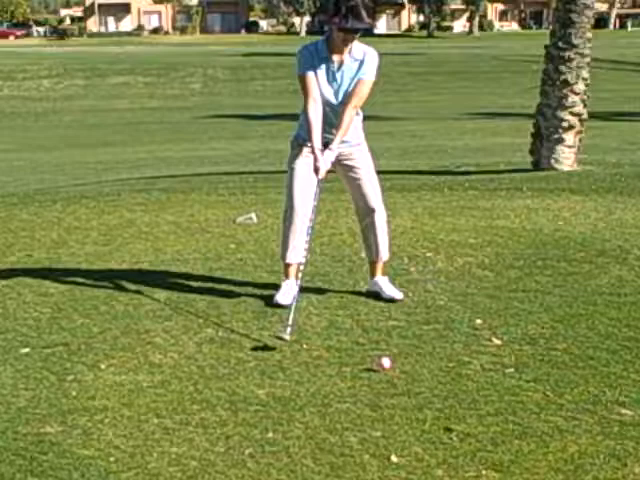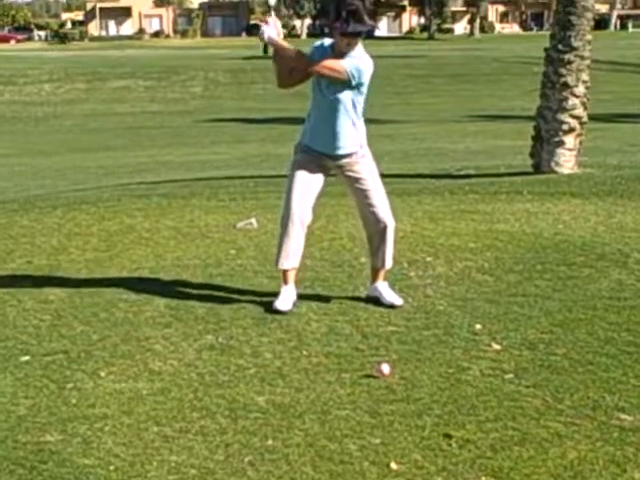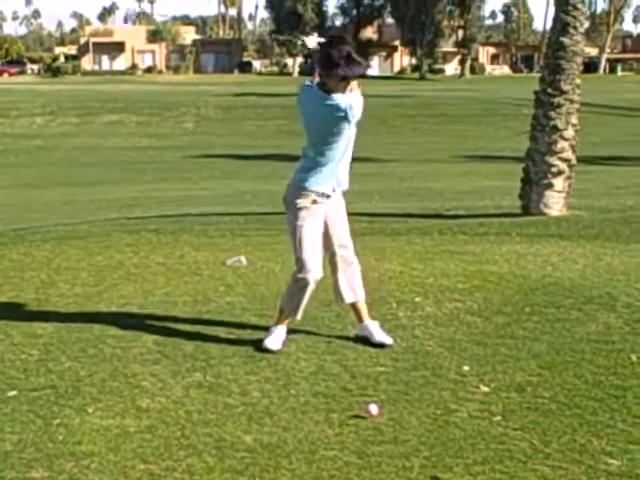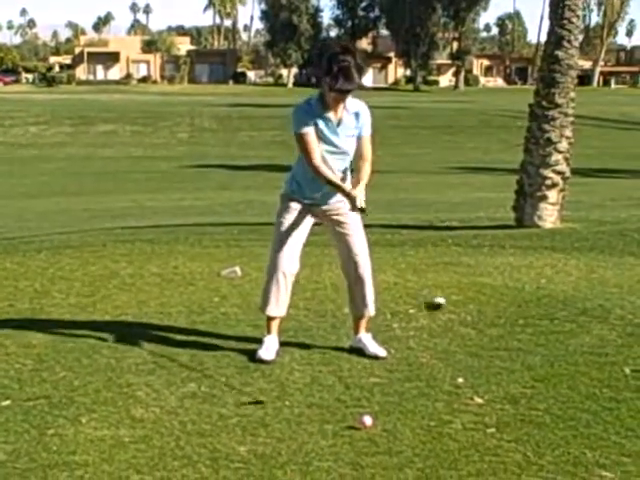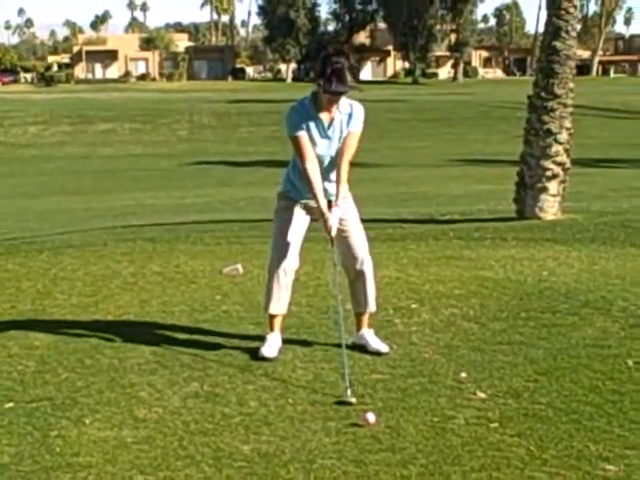
dt=1s
person 1, frame 1
left shoulder: (368, 57)
right shoulder: (308, 54)
left elbow: (352, 105)
right elbow: (312, 102)
left wrist: (333, 148)
right wrist: (315, 149)
left hip: (350, 143)
right hip: (309, 142)
left knee: (373, 209)
right knee: (298, 209)
left ankle: (378, 278)
right ankle: (290, 282)
person 1, frame 2
left shoulder: (361, 65)
right shoulder: (322, 48)
left elbow: (308, 66)
right elbow: (285, 81)
left wrist: (276, 41)
right wrist: (276, 44)
left hip: (351, 153)
right hip: (312, 151)
left knee: (381, 220)
right knee: (294, 215)
left ankle: (378, 284)
right ankle: (288, 288)
person 1, frame 3
left shoulder: (308, 93)
right shoulder: (348, 108)
right elbow: (353, 89)
left wrist: (325, 54)
left hip: (328, 192)
right hip: (308, 197)
left knee: (345, 257)
right knee: (309, 270)
left ankle: (365, 323)
right ankle: (279, 327)
person 1, frame 4
left shoulder: (361, 112)
right shoulder: (304, 112)
left elbow: (364, 159)
right elbow: (315, 161)
left wrist: (359, 191)
right wrist: (345, 191)
left hip: (342, 197)
right hip: (301, 198)
left knee: (360, 264)
right knee: (282, 264)
left ankle: (361, 334)
right ankle: (271, 337)
person 1, frame 5
left shoulder: (354, 111)
right shoulder: (297, 114)
left elbow: (343, 161)
right elbow: (309, 164)
left wrist: (338, 205)
right wrist: (323, 210)
left hip: (336, 195)
right hip: (296, 196)
left knee: (360, 260)
right knee: (282, 261)
left ankle: (363, 330)
right ankle: (274, 335)
